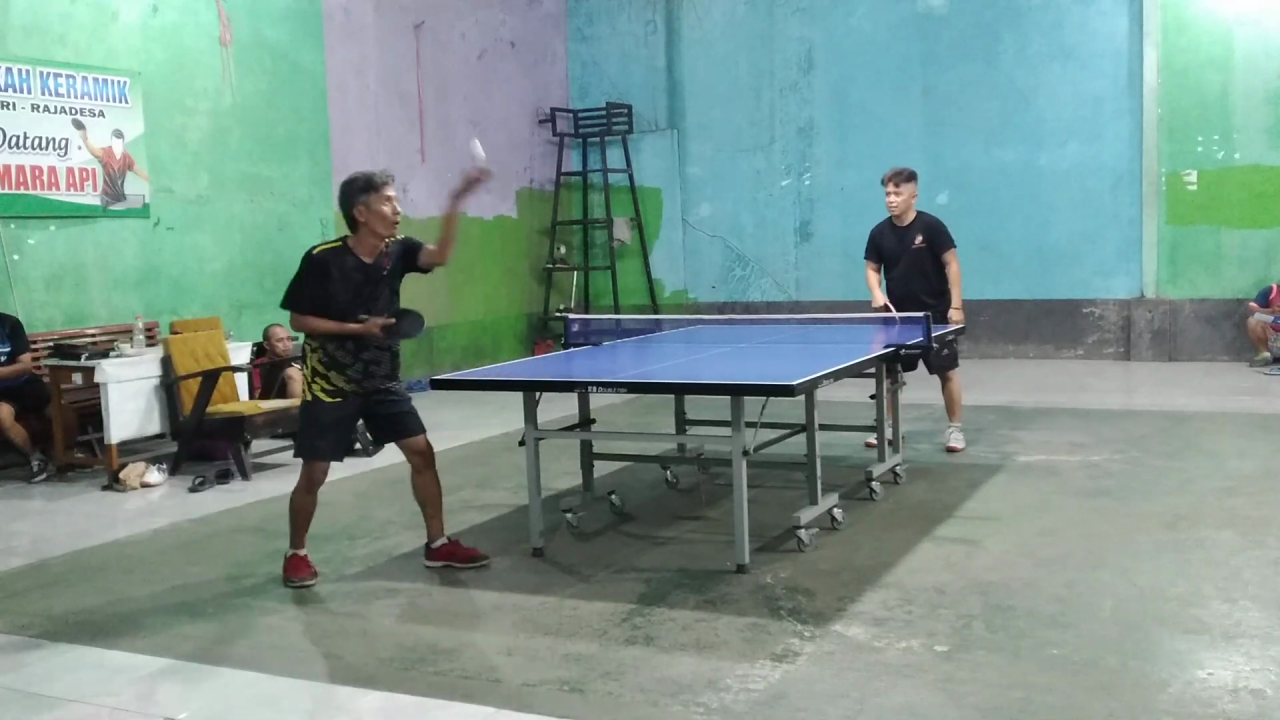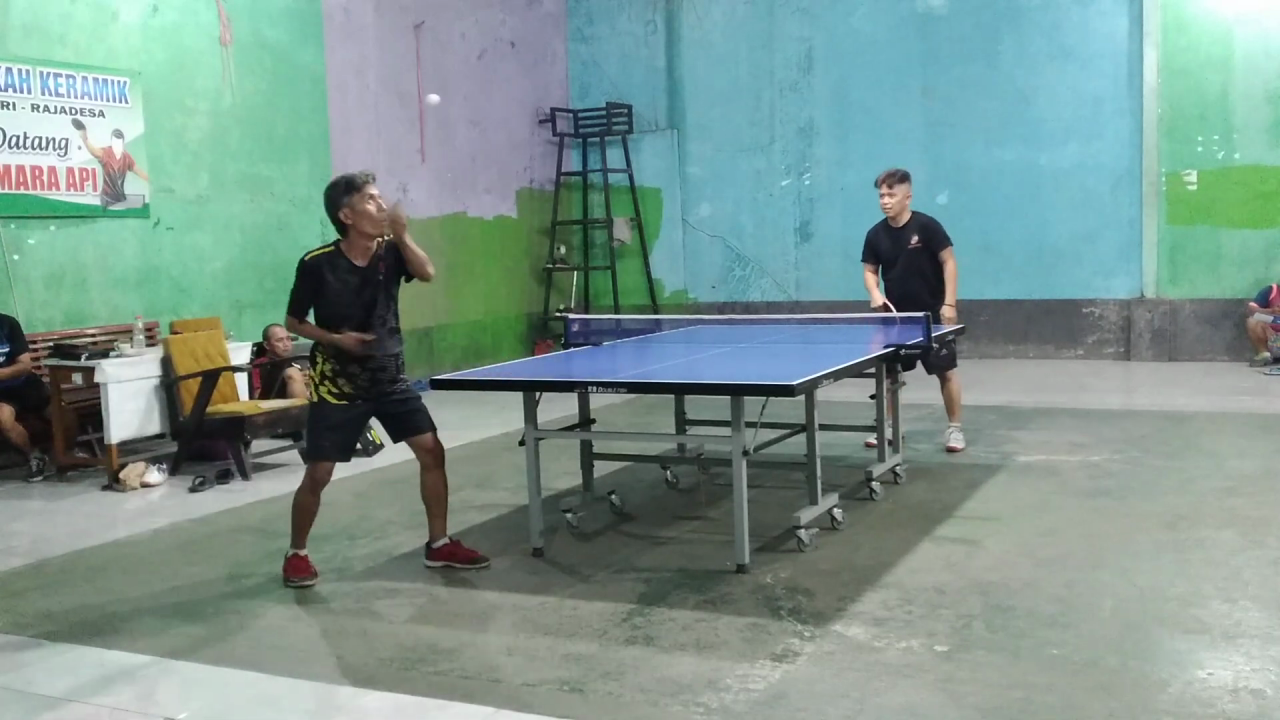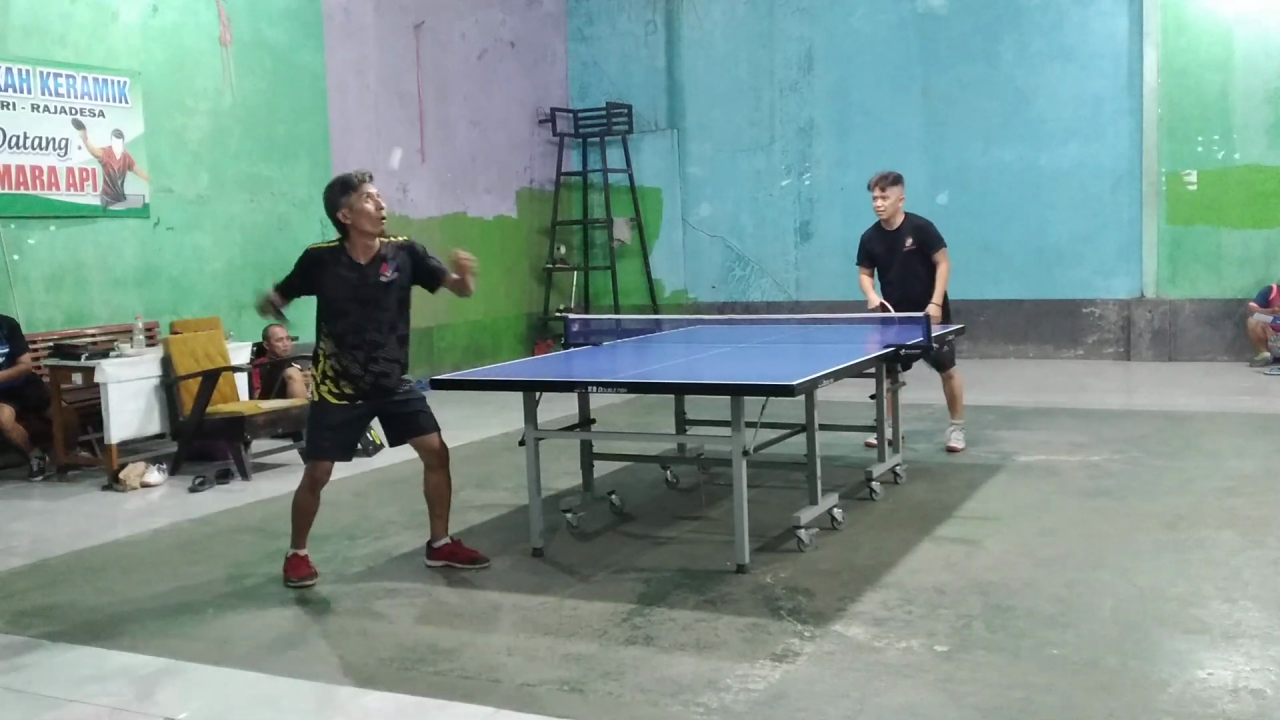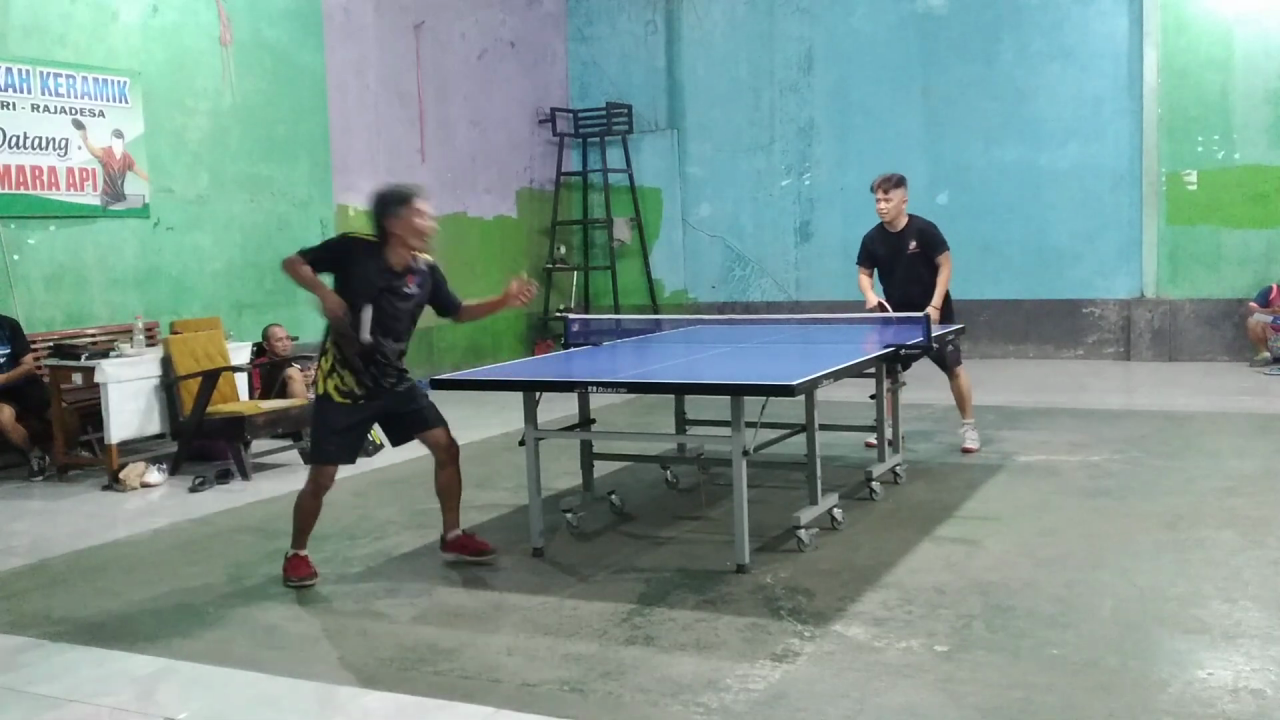
dt=0.2s
person 1, frame 1
left shoulder: (398, 250)
right shoulder: (322, 259)
left elbow: (437, 257)
right elbow: (296, 318)
left wrist: (455, 204)
right wrist: (354, 329)
left hip: (383, 380)
right hip: (329, 385)
left knee: (422, 452)
right knee: (313, 474)
left ankle: (437, 544)
right ankle: (296, 554)
person 1, frame 2
left shoulder: (391, 251)
right shoulder: (316, 265)
left elbow: (427, 273)
right elbow: (294, 322)
left wrist: (402, 234)
right wrist: (336, 339)
left hip: (391, 379)
right hip: (337, 387)
left knee: (432, 451)
right knee: (318, 474)
left ankle: (439, 544)
right ankle: (297, 553)
person 1, frame 3
left shoulder: (404, 252)
right shoulder: (319, 259)
left elbow: (461, 290)
right elbow: (280, 297)
left wrist: (464, 272)
right wrist: (270, 303)
left hip: (393, 381)
right hip: (338, 386)
left knee: (436, 452)
right knee: (317, 474)
left ankle: (440, 544)
right ankle: (297, 553)
person 1, frame 4
left shoulder: (426, 271)
right shoulder: (352, 250)
left elbow: (458, 313)
right elbow: (293, 263)
left wrist: (505, 298)
right wrist: (324, 293)
left hip: (394, 381)
right hip: (342, 385)
left knee: (446, 446)
right knee: (322, 476)
left ankle: (453, 536)
right ankle: (297, 554)
person 2, frame 1
left shoulder: (931, 226)
right shoulder: (879, 233)
left elbow: (951, 264)
right elbow: (872, 268)
left wrist: (956, 305)
right wrist: (876, 292)
left hip: (934, 313)
right hip: (897, 314)
left knee: (947, 371)
left ankle: (955, 429)
right ankle: (890, 426)
person 2, frame 2
left shoulder: (927, 226)
right shoulder: (875, 235)
left elbow: (948, 262)
right elbow: (870, 270)
left wrist: (949, 303)
right wrist: (875, 293)
left hip: (932, 313)
right hip: (896, 314)
left knee: (946, 371)
left ankle: (954, 429)
right ankle: (890, 426)
person 2, frame 3
left shoulder: (920, 227)
right shoulder: (869, 237)
left elbow: (942, 263)
right elbow: (865, 273)
left wrist: (936, 303)
right wrist: (872, 295)
left hip: (929, 312)
right hip: (894, 314)
left knee: (947, 368)
left ankle: (956, 427)
right ankle: (890, 426)
person 2, frame 4
left shoulder: (924, 229)
right shoulder: (872, 239)
left elbow: (945, 266)
right elbow: (864, 273)
left wrist: (934, 306)
right wrist: (869, 294)
left hip: (933, 312)
right hip: (896, 315)
left knee: (953, 368)
left ankle: (969, 425)
right ankle: (889, 426)
